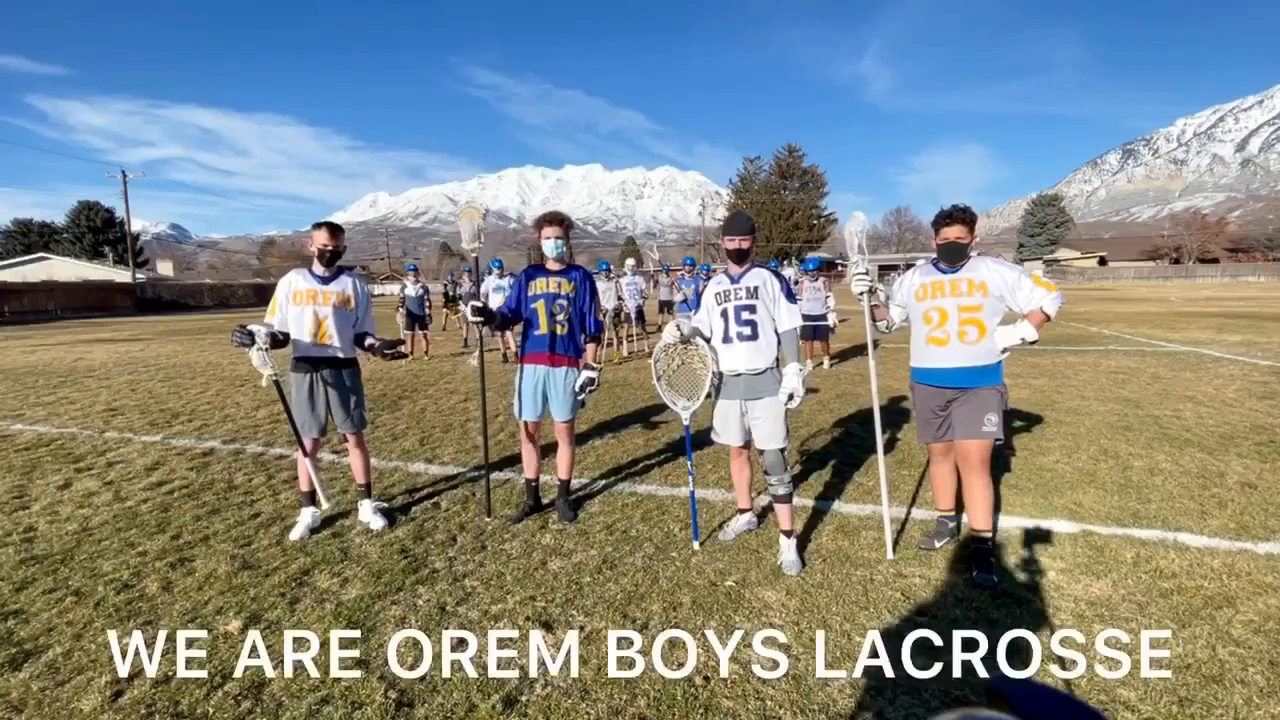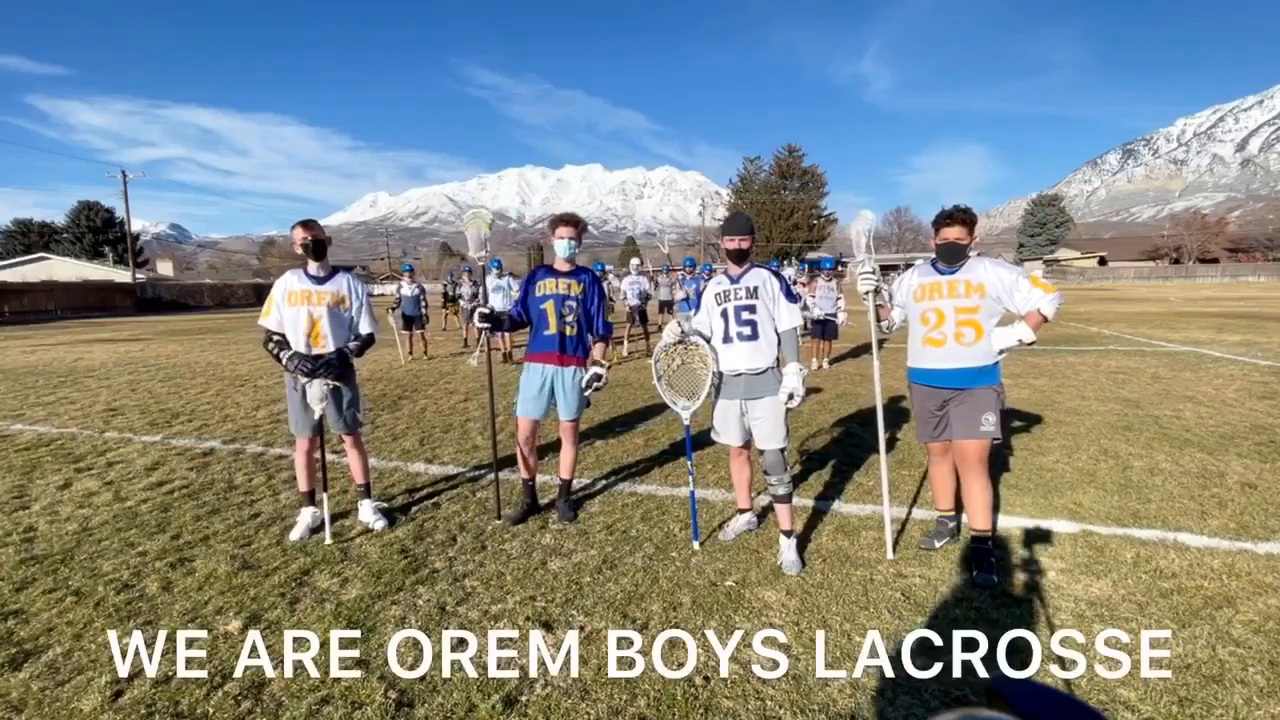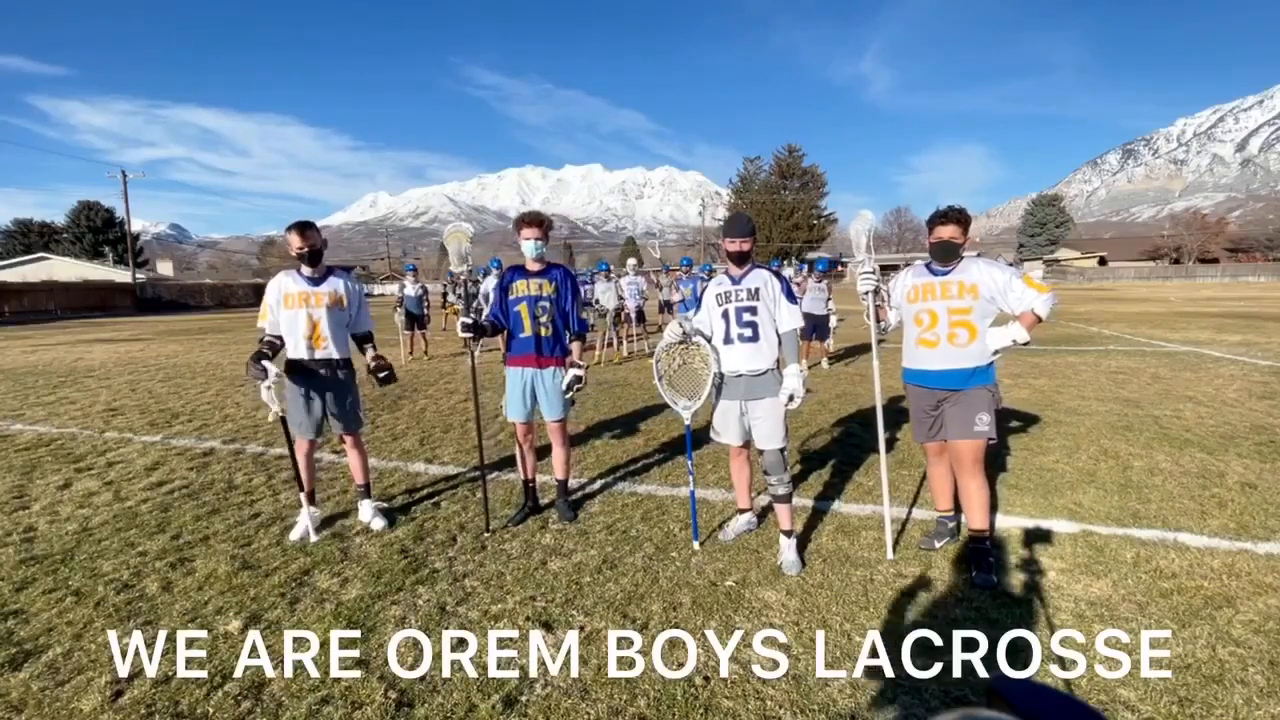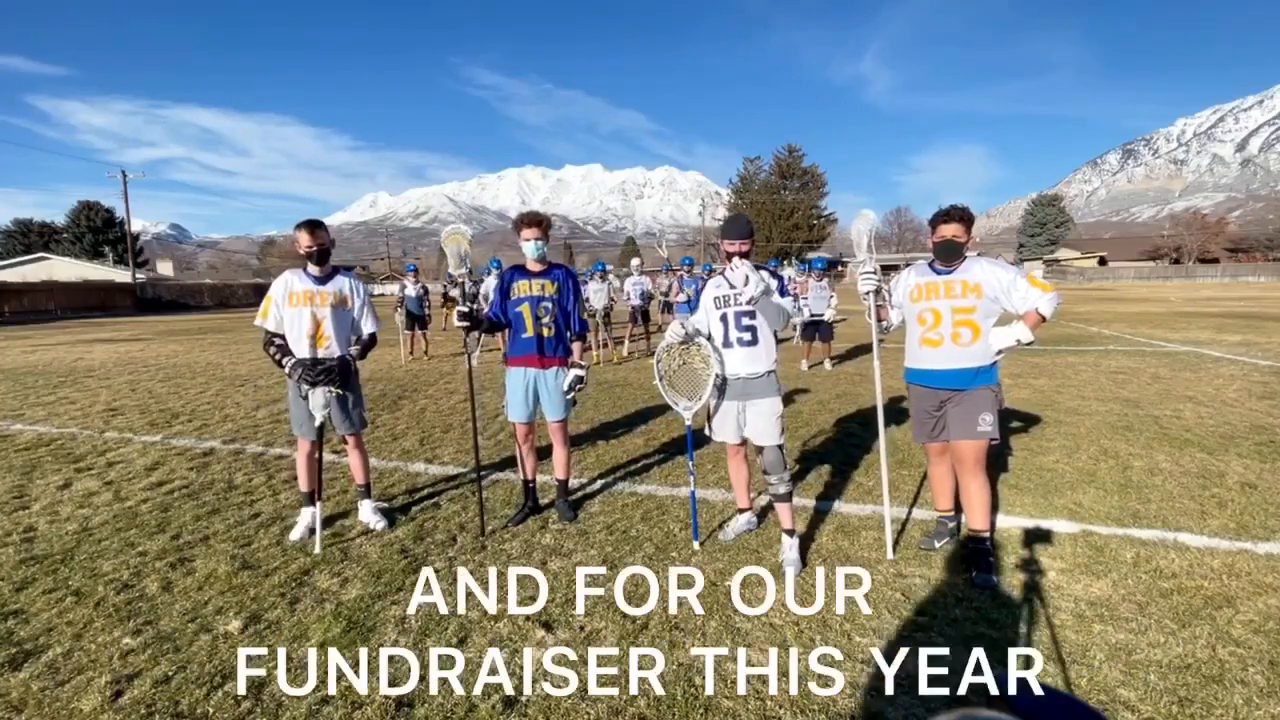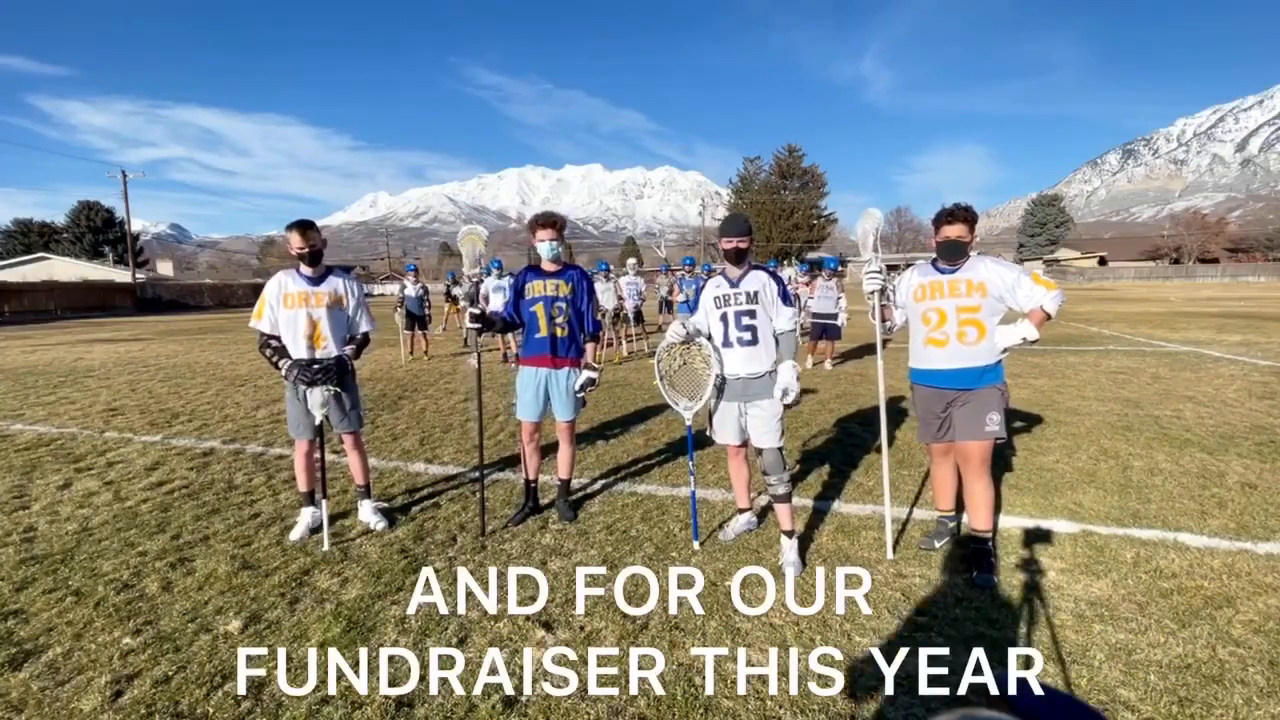
dt=1s
person 1, frame 1
left shoulder: (995, 272)
right shoulder: (914, 279)
left elbow: (1048, 296)
right elbow: (888, 319)
left wrist: (1018, 333)
right wrist: (870, 296)
left hip: (980, 383)
right hip: (929, 383)
left knee: (974, 462)
right knee: (940, 452)
left ankle: (983, 547)
right ankle: (947, 522)
person 1, frame 2
left shoulder: (994, 273)
right shoulder: (913, 279)
left elbow: (1047, 297)
right elbow: (888, 320)
left wrist: (1017, 335)
right wrist: (875, 296)
left hip: (977, 383)
right hip: (926, 383)
left knee: (972, 462)
right knee: (939, 453)
left ankle: (983, 547)
right ankle: (946, 523)
person 1, frame 3
left shoulder: (988, 274)
right shoulder: (908, 279)
left elbow: (1041, 297)
right elbow: (885, 319)
left wrist: (1012, 334)
right wrist: (871, 295)
left hip: (971, 383)
right hip: (922, 383)
left knee: (969, 462)
right knee: (936, 454)
left ankle: (980, 546)
right ankle: (947, 522)
person 1, frame 4
left shoulder: (991, 273)
right shoulder: (910, 278)
left elbow: (1045, 296)
right elbow: (886, 319)
left wrist: (1016, 334)
right wrist: (872, 296)
left hip: (975, 383)
right hip: (924, 383)
left knee: (970, 463)
right knee: (937, 454)
left ankle: (981, 546)
right ankle: (947, 522)
person 1, frame 5
left shoulder: (995, 272)
right shoulder: (913, 278)
left elbow: (1049, 294)
right elbow: (890, 320)
left wrist: (1021, 332)
right wrist: (875, 296)
left hip: (980, 383)
right hip: (929, 383)
left knee: (975, 463)
right knee: (940, 454)
left ankle: (982, 546)
right ankle: (947, 522)
person 2, frame 1
left shoulder: (770, 280)
right shoulder: (713, 287)
left elbow: (787, 327)
right elbow: (704, 328)
left wrist: (793, 370)
right wrist: (683, 328)
left hip: (765, 381)
right hip: (728, 383)
left knee: (774, 458)
right knee: (737, 450)
left ankle: (787, 539)
right ankle: (745, 514)
person 2, frame 2
left shoulder: (770, 279)
right shoulder: (712, 288)
left elbow: (787, 328)
right elbow: (704, 331)
left wrist: (793, 370)
right wrist: (683, 329)
left hip: (765, 381)
right hip: (727, 383)
left knee: (774, 458)
right knee: (736, 450)
left ankle: (787, 539)
right ankle: (745, 514)
person 2, frame 3
left shoulder: (771, 280)
right shoulder: (713, 288)
left elbow: (788, 329)
right elbow: (704, 330)
left wrist: (793, 371)
right wrist: (682, 328)
left hip: (765, 381)
right hip: (727, 383)
left knee: (773, 459)
right knee: (736, 450)
left ankle: (787, 539)
right ankle: (745, 514)
person 2, frame 4
left shoulder: (768, 279)
right shoulder: (711, 287)
left elbow: (781, 320)
right elbow: (702, 326)
left wrist: (753, 288)
right wrist: (683, 328)
left hip: (761, 382)
right hip: (725, 383)
left knee: (772, 457)
right knee: (734, 449)
left ankle: (789, 538)
right ankle: (745, 514)
person 2, frame 5
left shoulder: (768, 280)
right shoulder: (710, 287)
left elbow: (786, 328)
right elbow: (702, 325)
left wrist: (788, 367)
right wrist: (683, 329)
left hip: (762, 382)
right hip: (725, 384)
left knee: (772, 459)
right knee: (734, 450)
left ankle: (789, 539)
right ankle: (745, 514)
person 3, frame 1
left shoulder: (355, 285)
right shoulder: (291, 282)
left elbow: (360, 334)
right elbow: (280, 334)
left wrist: (379, 347)
right wrist: (255, 337)
left hip: (344, 369)
right hip: (306, 371)
left knee: (355, 437)
right knee: (308, 442)
left ankle: (366, 504)
right ankle: (309, 511)
person 3, frame 2
left shoulder: (350, 284)
right shoulder: (286, 283)
left elbow: (366, 335)
right elbow: (271, 337)
left wrist: (342, 356)
right wrist: (289, 358)
left hip: (338, 373)
right hip: (300, 375)
left knee: (351, 437)
right knee: (304, 442)
left ankle: (366, 504)
right ankle: (308, 511)
person 3, frame 3
left shoulder: (346, 284)
right shoulder: (280, 285)
left elbow: (361, 332)
right elbow: (272, 335)
left wrist: (374, 358)
right wrist: (261, 357)
left hip: (338, 371)
right hip: (299, 375)
left knee: (351, 438)
right knee: (303, 443)
left ankle: (366, 504)
right ankle: (309, 510)
person 3, frame 4
left shoulder: (351, 284)
right shoulder: (285, 283)
left elbow: (369, 335)
right elbow: (271, 338)
left wrist: (347, 360)
right wrist: (292, 366)
left hip: (342, 375)
right hip: (303, 378)
left knee: (353, 439)
right knee: (306, 444)
left ankle: (366, 504)
right ankle: (308, 511)
person 3, frame 5
left shoulder: (345, 283)
right shoulder: (279, 285)
left elbow: (362, 333)
right elbow: (266, 340)
left wrist: (343, 360)
right wrist: (288, 367)
left hip: (338, 374)
right hip: (299, 378)
left knee: (352, 439)
right knee: (304, 444)
left ankle: (366, 504)
right ankle: (309, 511)
person 4, frame 1
left shoulder: (580, 277)
right shoulder: (528, 276)
left elbow: (592, 327)
right elbow: (510, 316)
left wrist: (590, 367)
right wrist: (489, 317)
left hip: (566, 365)
right hip: (530, 363)
left knee: (565, 431)
right knee: (528, 433)
left ankle: (563, 497)
right ankle: (532, 498)
person 4, frame 2
left shoulder: (588, 279)
right shoulder: (536, 276)
left elbow: (600, 328)
right elbow: (520, 317)
left wrist: (598, 364)
right wrist: (496, 321)
left hip: (573, 365)
right hip: (537, 363)
left knee: (569, 432)
right knee: (525, 434)
left ankle: (564, 497)
right ankle: (529, 499)
person 4, frame 3
left shoulder: (562, 276)
right shoulder: (509, 277)
left elbow: (576, 325)
right elbow: (498, 321)
left wrist: (577, 364)
right wrist: (479, 328)
left hip: (552, 365)
right hip: (517, 366)
left knee: (558, 432)
right knee: (523, 435)
left ankle: (562, 497)
right ankle: (530, 499)
person 4, frame 4
left shoulder: (563, 276)
right shoulder: (510, 278)
left elbow: (577, 325)
right elbow: (497, 321)
left wrist: (578, 365)
right wrist: (475, 321)
left hip: (555, 365)
right hip: (520, 366)
left knee: (559, 432)
right knee: (523, 435)
left ankle: (562, 498)
right ankle: (529, 499)
person 4, frame 5
left shoulder: (577, 277)
right shoulder: (525, 278)
left elbow: (591, 326)
right elbow: (511, 320)
left wrist: (590, 366)
right wrist: (487, 322)
left hip: (567, 366)
right hip: (531, 365)
left knee: (566, 432)
right knee: (529, 434)
left ankle: (563, 497)
right ankle: (530, 499)
